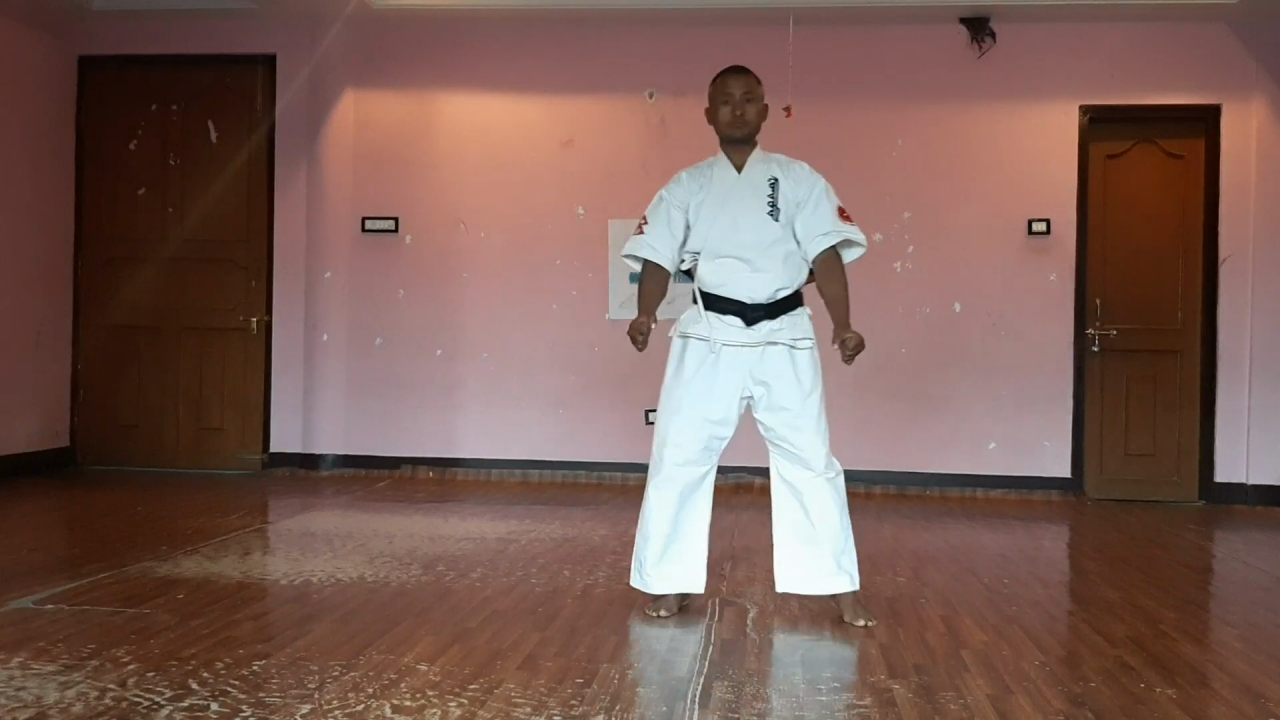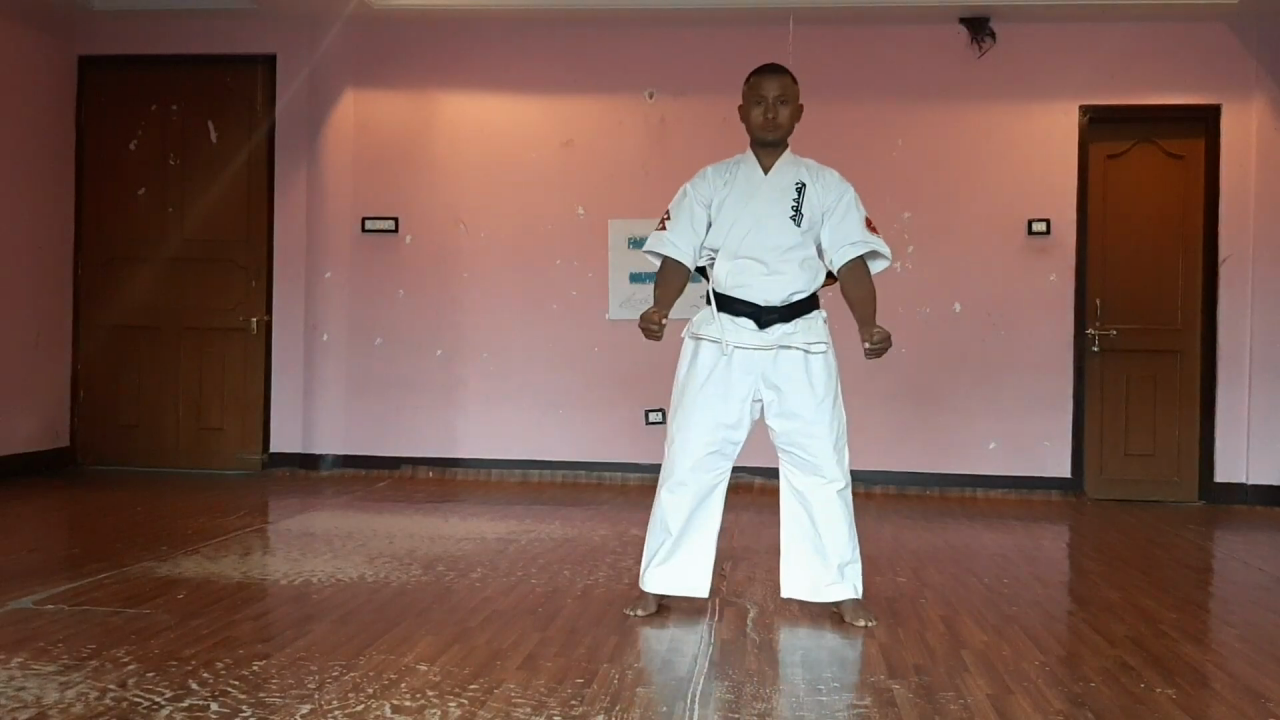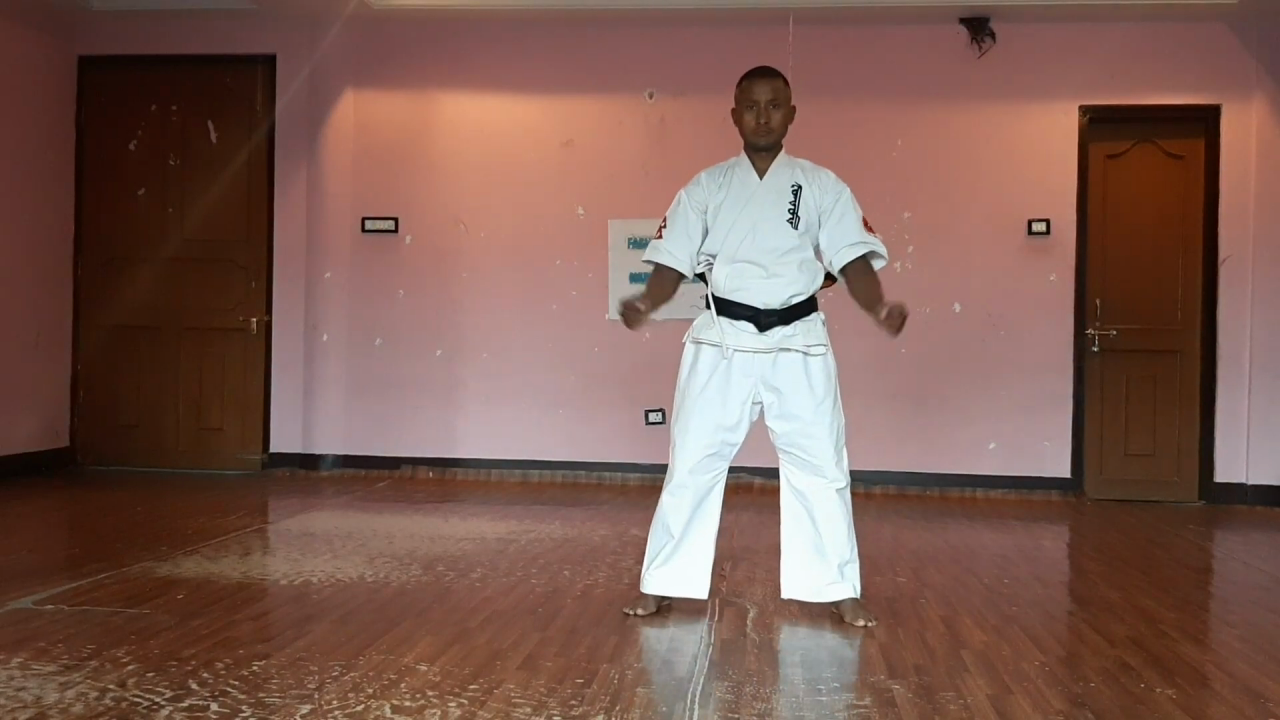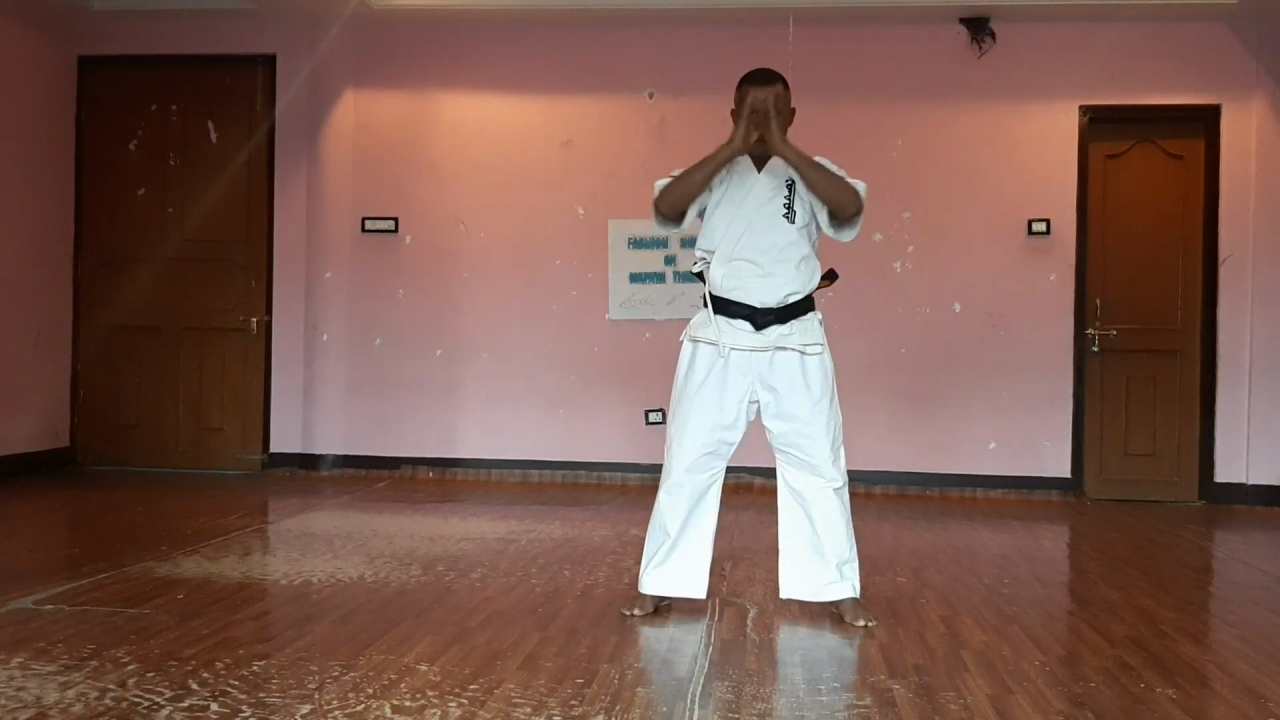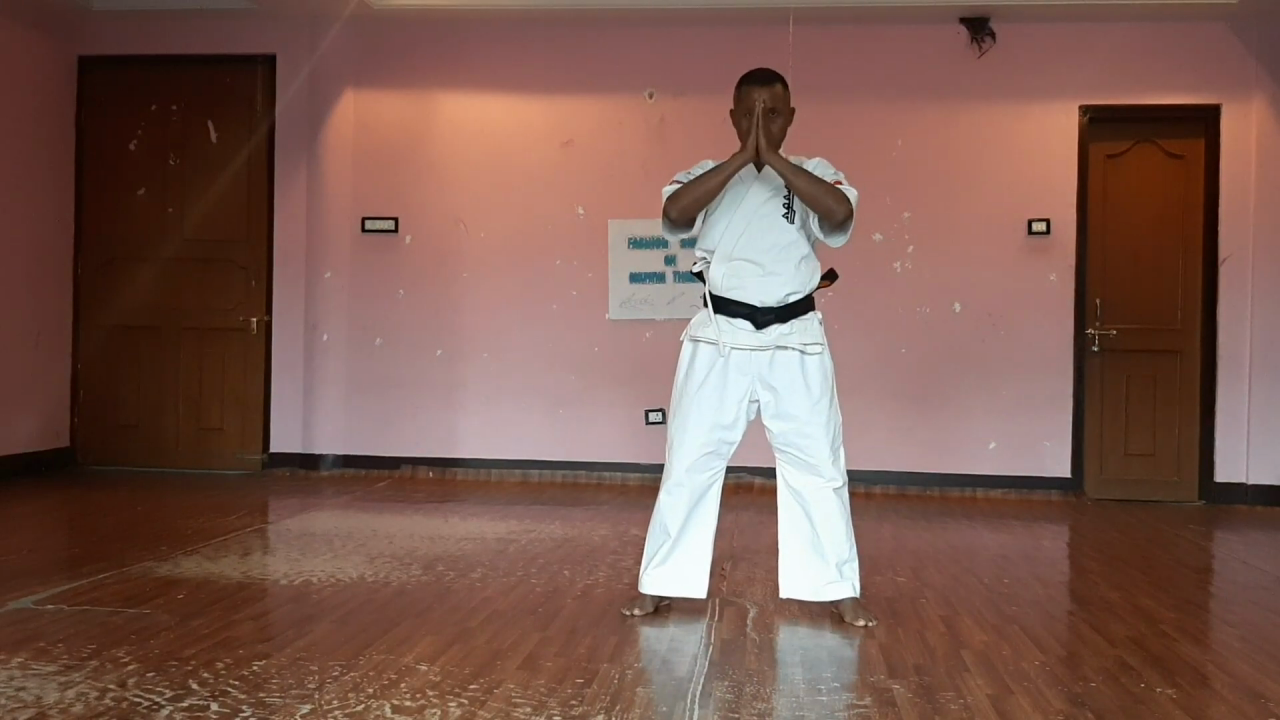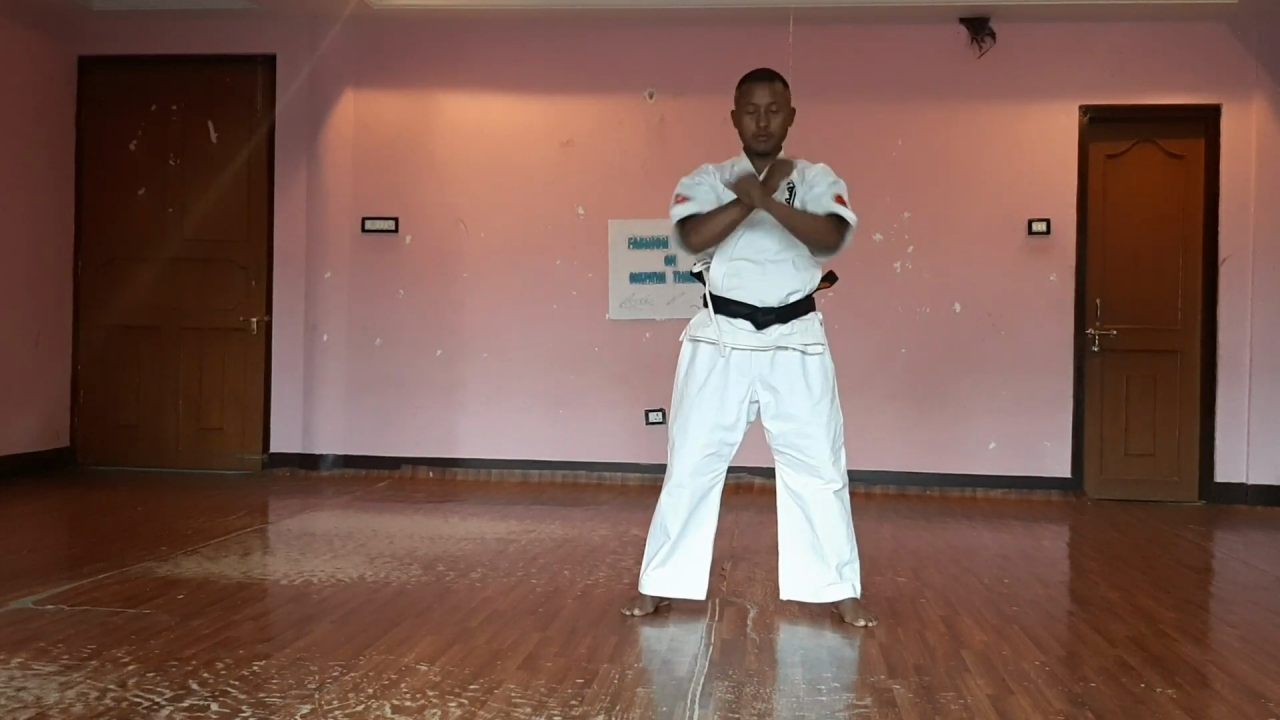
dt=0.5s
person 1, frame 1
left shoulder: (799, 178)
right shoulder: (686, 186)
left elbow: (825, 254)
right elbow: (657, 258)
left wrist: (842, 325)
right wrist: (645, 315)
left hip: (784, 336)
right hip: (708, 336)
left knee: (810, 460)
right knee: (680, 458)
left ankle: (841, 587)
right ankle: (670, 581)
person 1, frame 2
left shoulder: (826, 186)
right shoulder: (710, 182)
left elbow: (851, 261)
right elbow: (677, 254)
left wrist: (868, 325)
right wrist: (660, 308)
left hip: (800, 339)
right hip: (721, 338)
left knee: (821, 466)
right knee: (692, 463)
left ankle: (840, 590)
right ankle: (658, 584)
person 1, frame 3
left shoulder: (821, 185)
right shoulder: (705, 186)
left elbow: (851, 259)
right elbow: (673, 261)
left wrist: (879, 309)
right wrist: (648, 302)
left hip: (797, 341)
right hip: (721, 340)
left knee: (820, 467)
right knee: (692, 464)
left ankle: (840, 592)
right ankle: (660, 584)
person 1, frame 4
left shoulder: (812, 172)
right shoulder: (710, 173)
left elbow: (850, 211)
right elbow: (666, 209)
left wrist: (784, 150)
right wrist: (734, 148)
left hip: (794, 339)
right hip: (718, 337)
left knee: (818, 465)
right knee: (689, 462)
left ankle: (839, 590)
right ankle: (658, 585)
person 1, frame 5
left shoulder: (813, 173)
right shoulder: (709, 174)
left elbow: (840, 216)
right elbow: (674, 214)
left wrist: (774, 158)
right wrist: (742, 156)
left hip: (794, 340)
right hip: (719, 338)
left knee: (817, 465)
right knee: (689, 462)
left ankle: (840, 590)
right ankle: (658, 583)
person 1, frame 6
left shoulder: (816, 178)
right shoulder: (708, 178)
left elbow: (833, 235)
right elbow: (694, 239)
left wrist: (769, 201)
right wrist: (754, 193)
left hip: (795, 340)
right hip: (719, 338)
left knee: (819, 466)
right knee: (692, 464)
left ankle: (839, 590)
right ankle: (660, 584)
